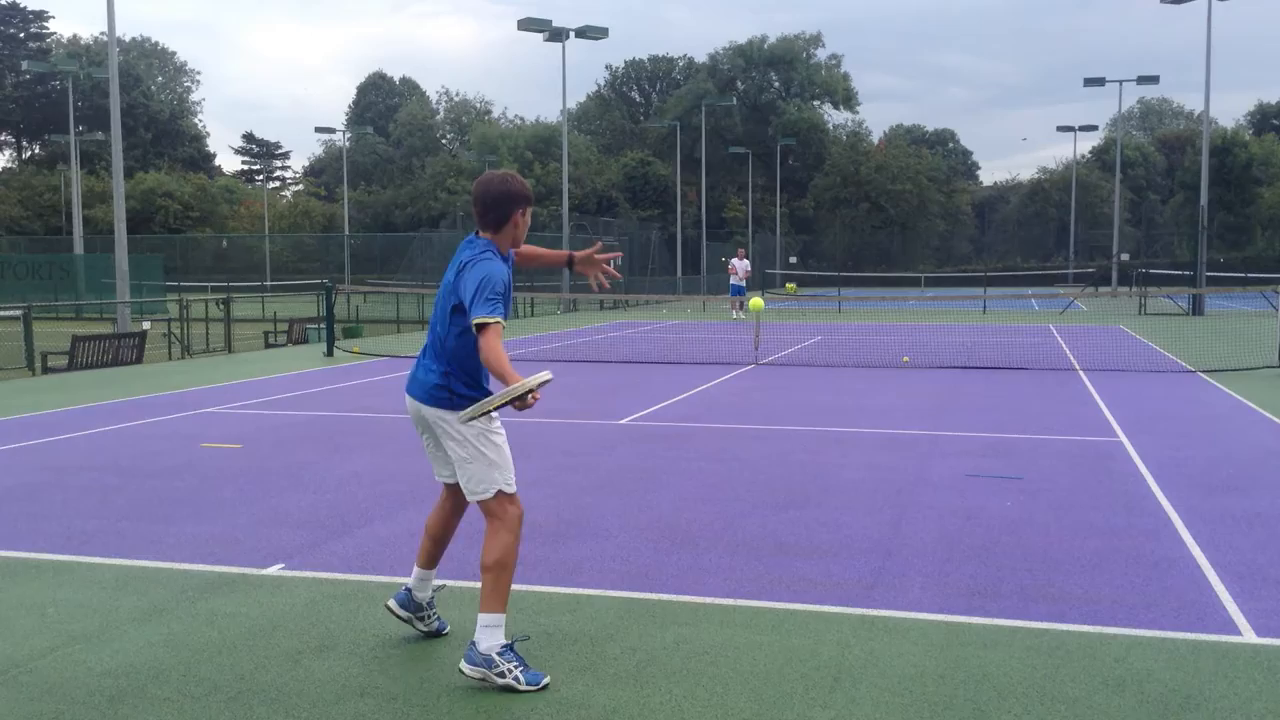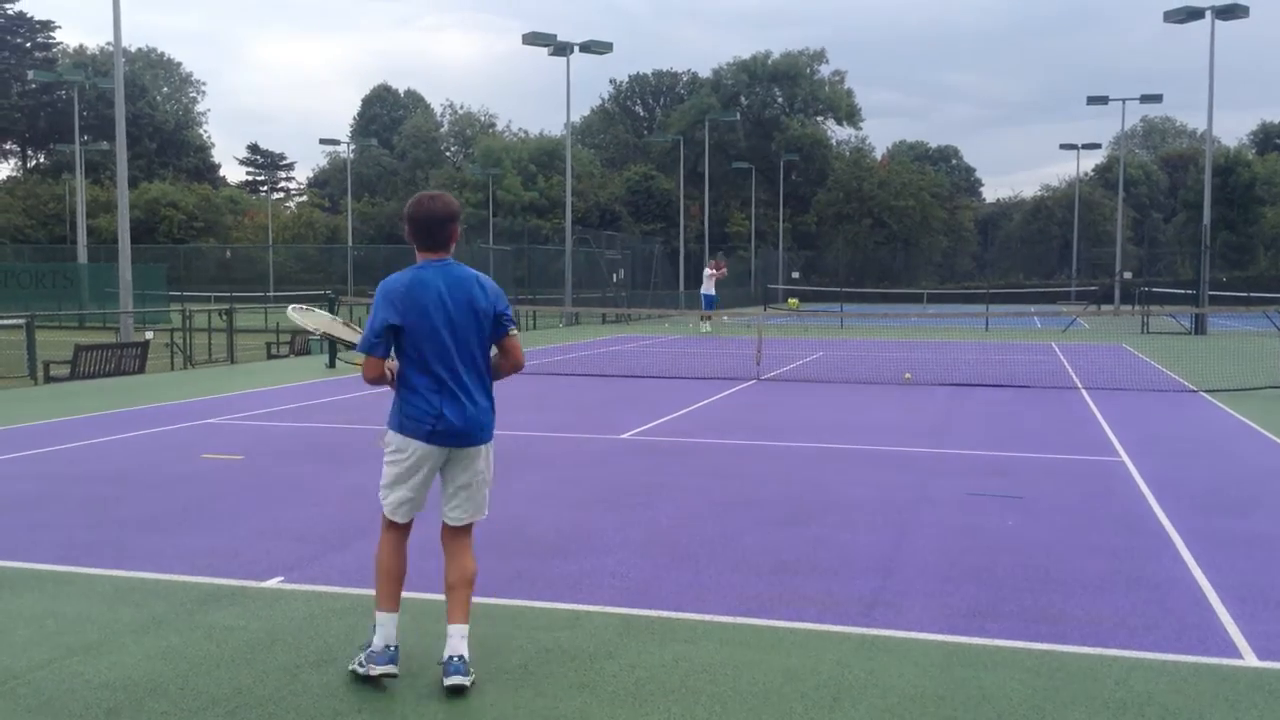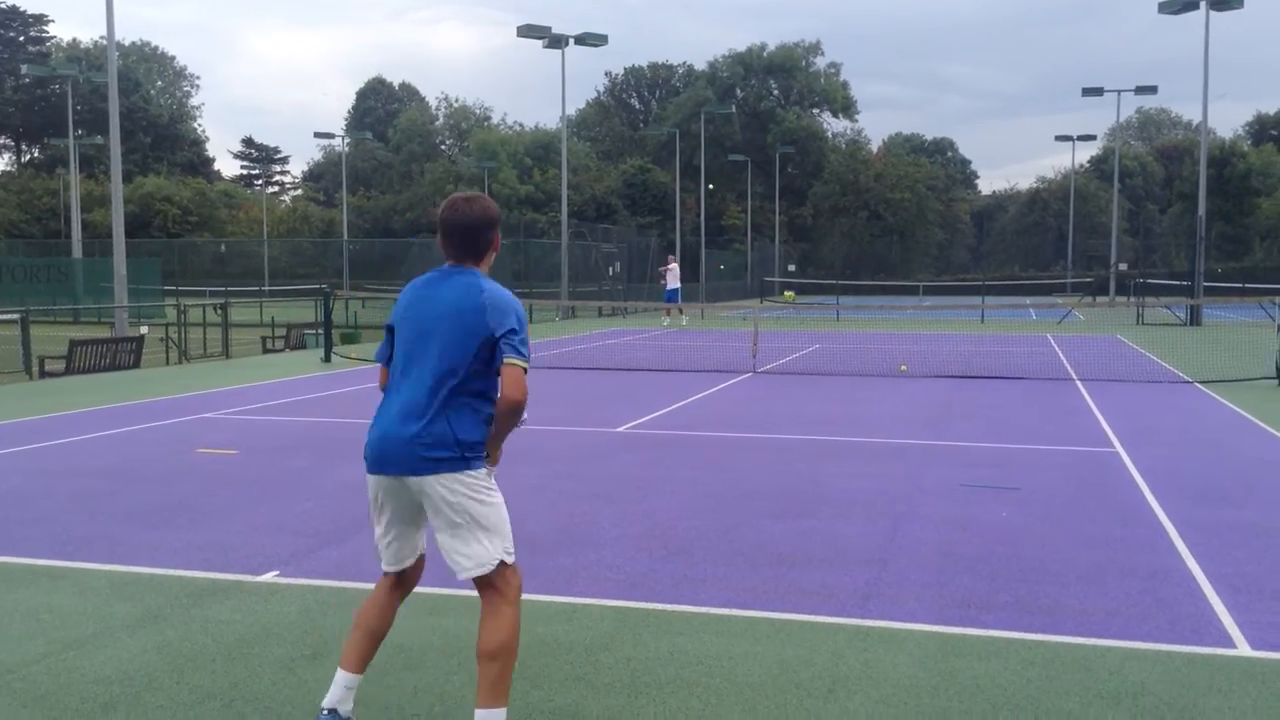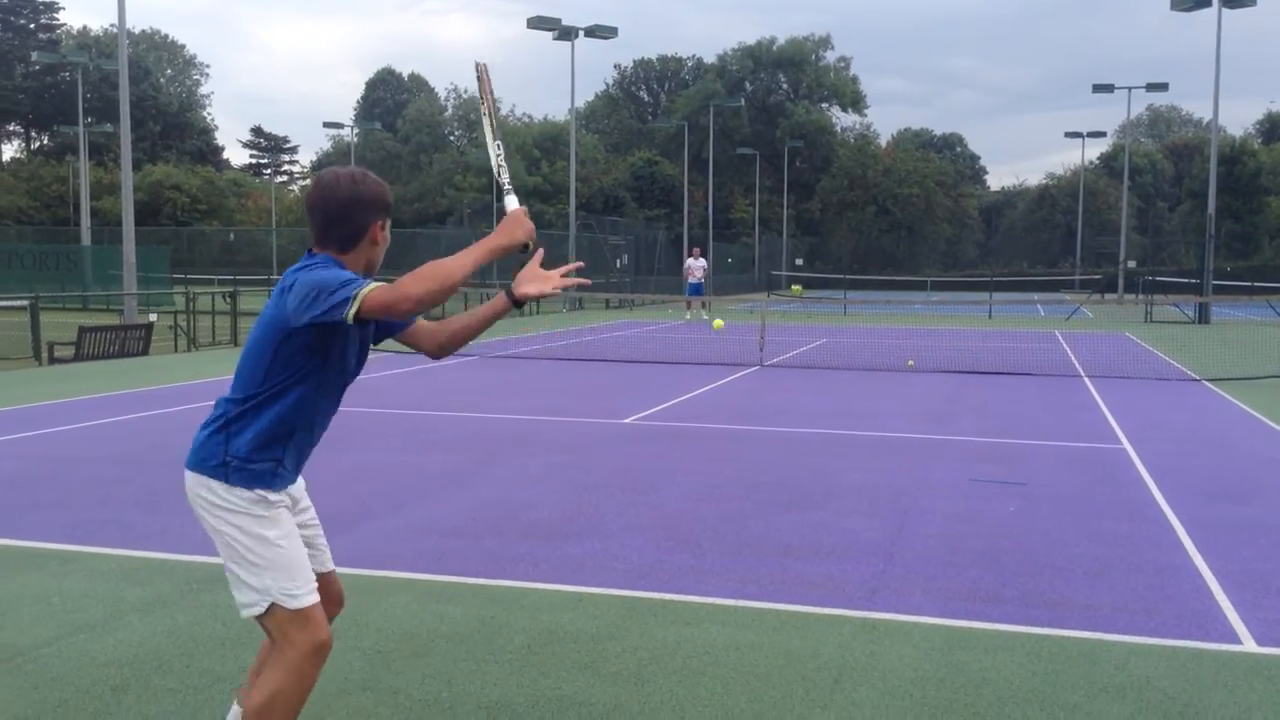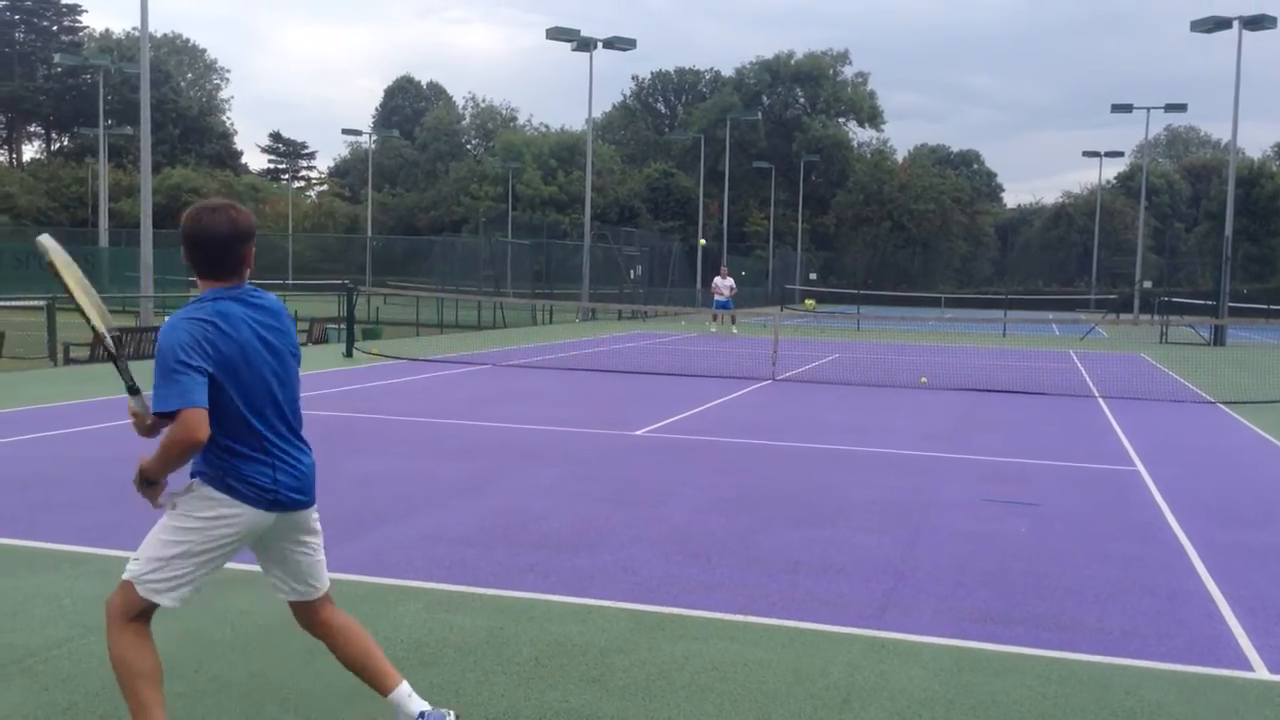
dt=1s
person 1, frame 1
left shoulder: (472, 249)
right shoulder: (491, 275)
left elbow: (515, 254)
right elbow: (488, 342)
left wrist: (572, 259)
right wrist: (513, 382)
left hip: (426, 396)
right hip: (457, 407)
left knee: (454, 496)
right knee: (505, 516)
left ankle: (414, 596)
right ankle: (489, 650)
person 1, frame 2
left shoulder: (393, 291)
right shoulder: (487, 289)
left elbow: (372, 372)
right elbow: (514, 361)
left hip: (415, 430)
right hip: (473, 430)
left knee: (394, 530)
right knee: (458, 539)
left ankle: (382, 647)
right ankle: (457, 656)
person 1, frame 3
left shoulder: (411, 295)
right shoulder: (501, 305)
right elbow: (514, 397)
right wrist: (493, 445)
left hip: (385, 455)
right hip: (448, 462)
left knee: (396, 580)
right knee: (502, 590)
person 1, frame 4
left shoulder: (350, 289)
right shoulder: (314, 285)
left elbow: (435, 339)
right elbow: (407, 298)
left wrist: (513, 297)
right wrist: (495, 242)
left hip: (274, 476)
right hip: (234, 480)
left knee: (320, 602)
right knee: (307, 637)
person 1, frame 5
left shoulder: (184, 331)
right shoulder: (276, 311)
left elbow: (192, 433)
left wrist: (153, 468)
left hip: (224, 496)
right hip: (294, 492)
left knee: (125, 613)
right knee: (317, 612)
